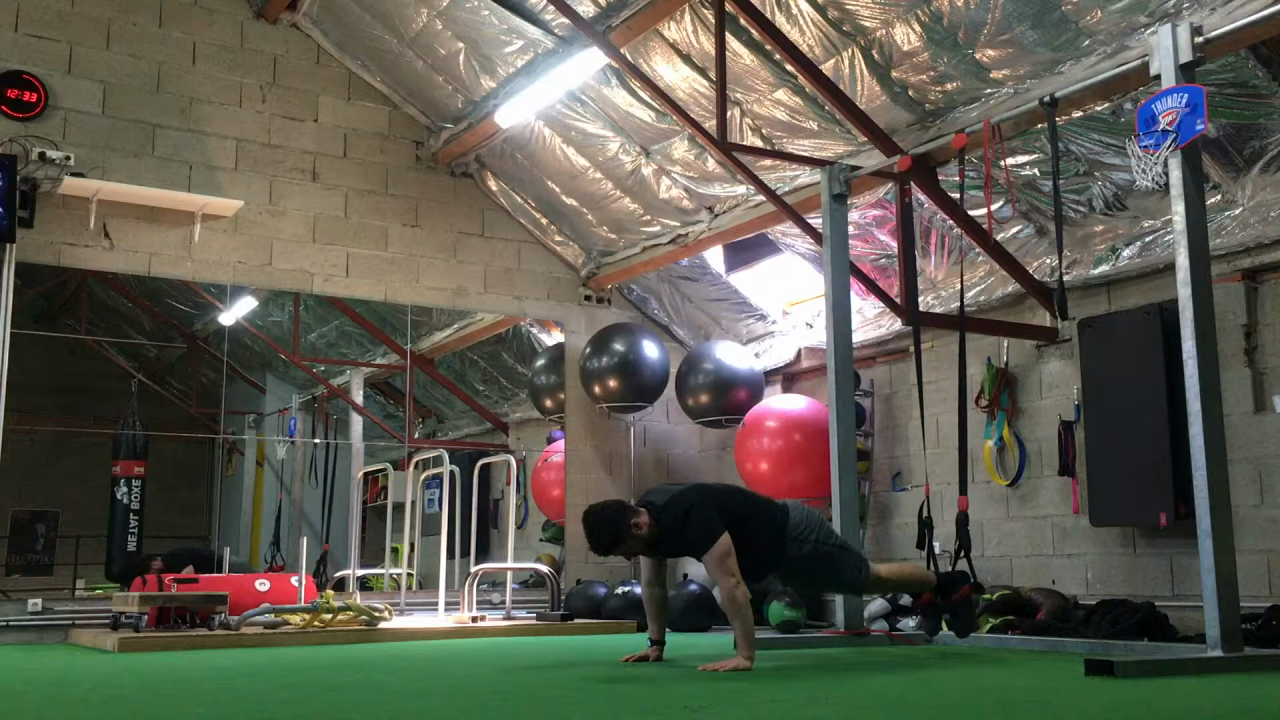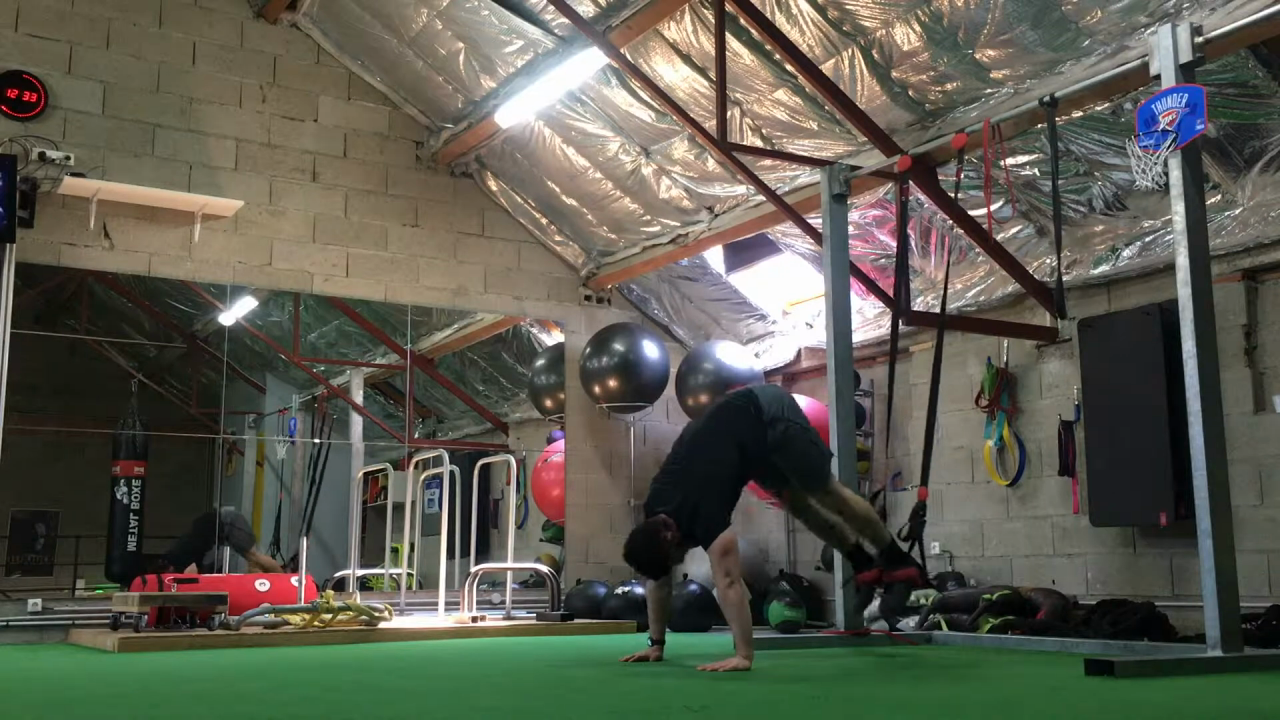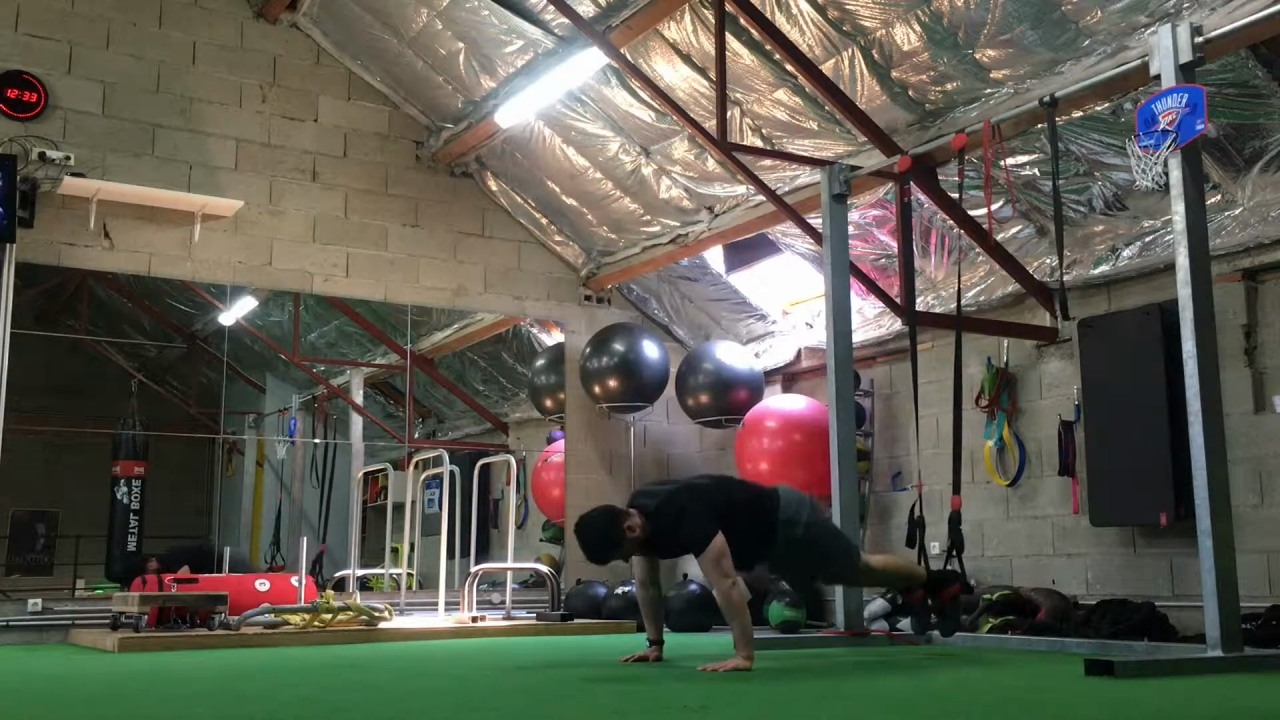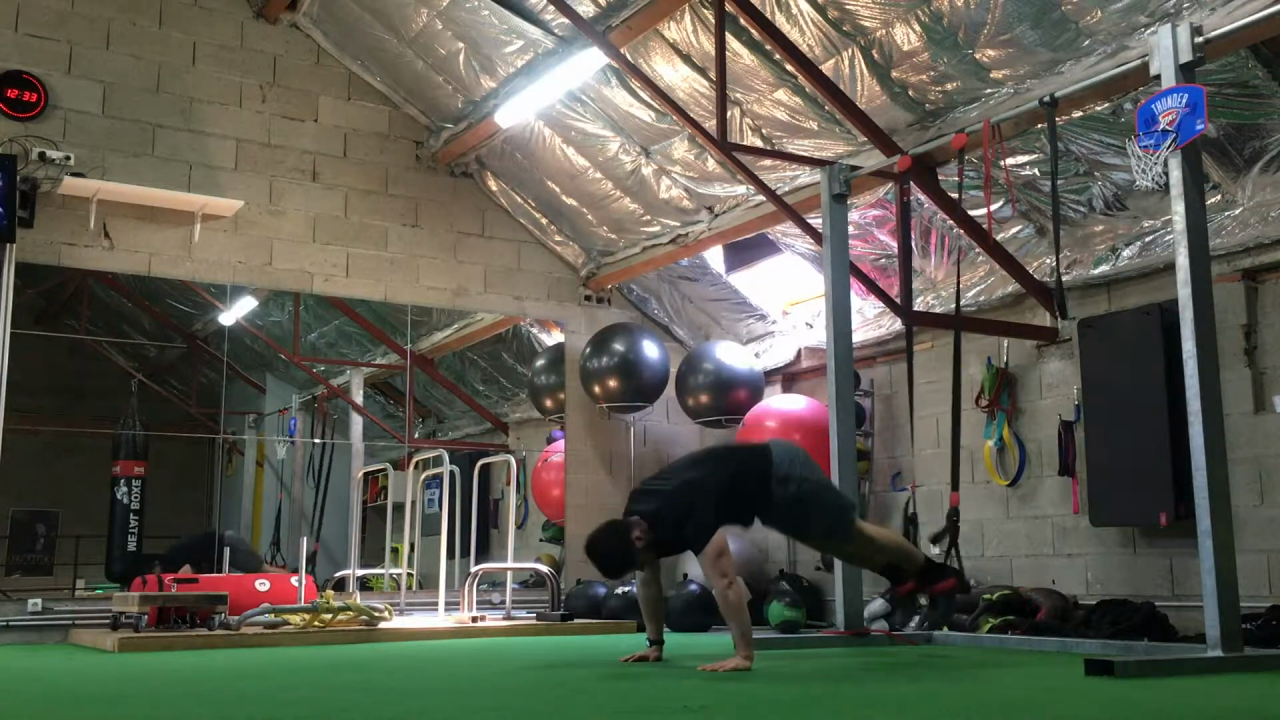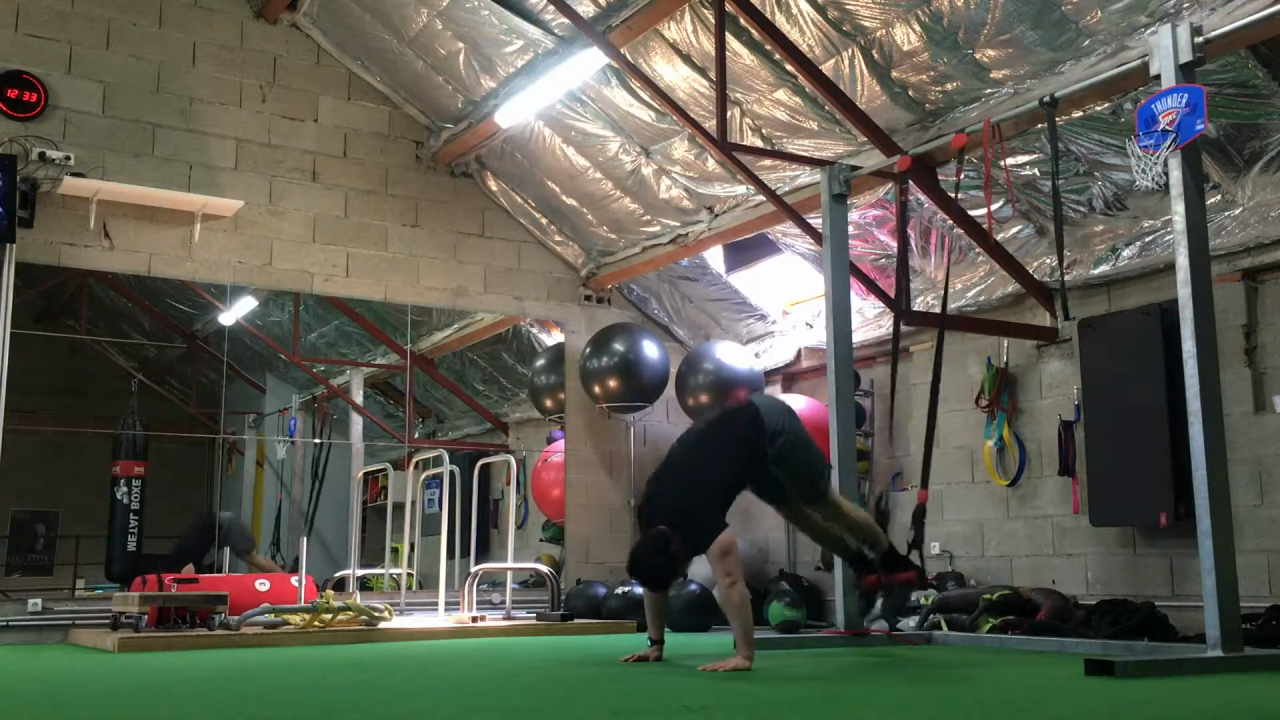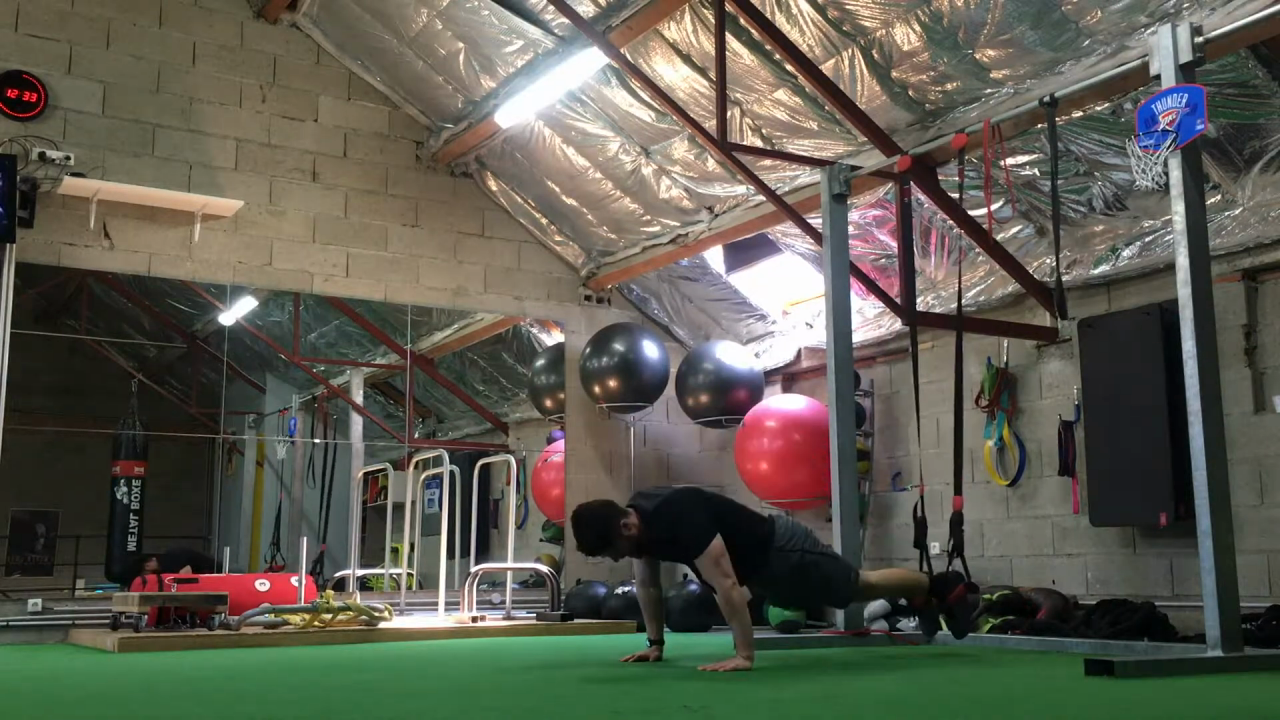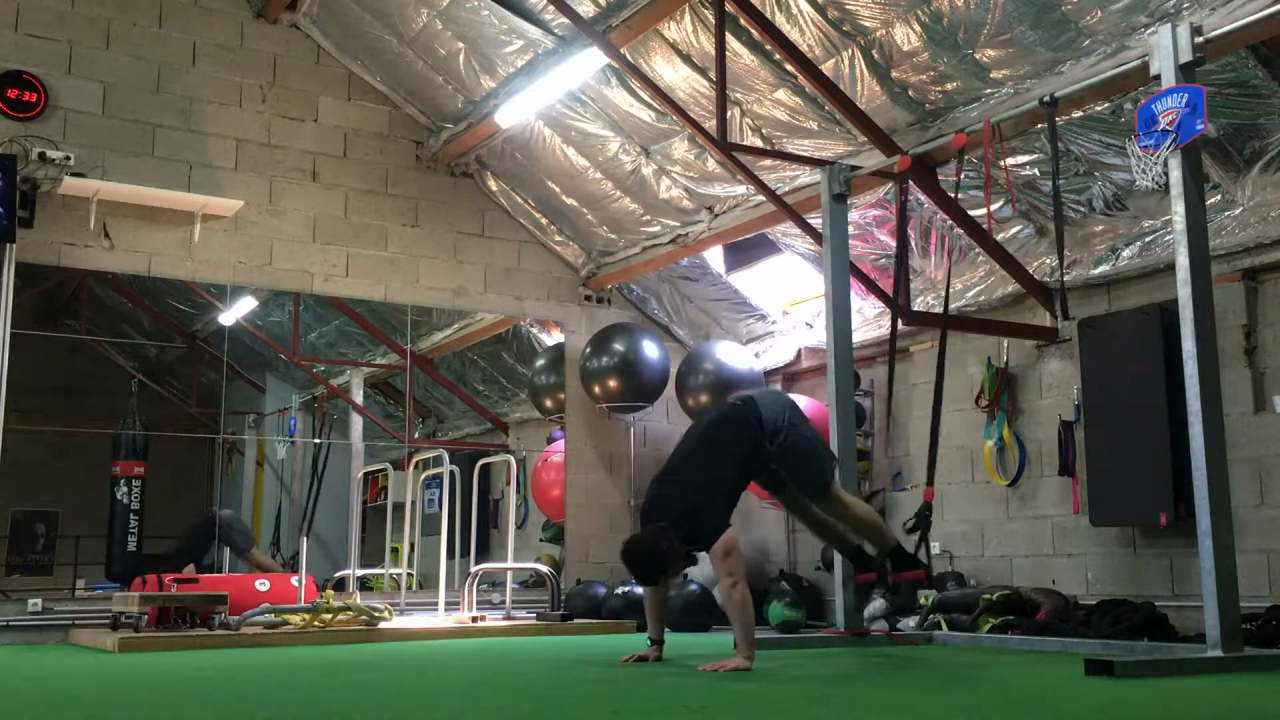
dt=0.7s
person 1, frame 1
left shoulder: (688, 512)
right shoulder: (647, 517)
left elbow: (731, 582)
right elbow: (653, 583)
left wrist: (745, 655)
right wrist: (656, 644)
left hip: (792, 536)
right hip: (774, 551)
left knee: (866, 579)
right knee: (862, 581)
left ankle: (949, 585)
right ankle: (925, 593)
person 1, frame 2
left shoulder: (699, 509)
right shoulder: (656, 510)
left elbow: (727, 582)
right elbow: (659, 582)
left wrist: (743, 656)
right wrist: (656, 645)
left hip: (769, 413)
right hip: (749, 424)
left knee: (827, 494)
right knee: (796, 502)
left ankle: (896, 559)
right ankle: (865, 563)
person 1, frame 3
left shoulder: (682, 514)
right shoulder: (639, 516)
left elbow: (727, 582)
right elbow: (648, 583)
left wrist: (743, 654)
right wrist: (655, 643)
left hip: (786, 520)
right hip: (766, 537)
left knee: (857, 568)
right knee: (843, 574)
left ankle: (940, 582)
right ankle: (913, 589)
person 1, frame 4
left shoulder: (683, 511)
right shoulder: (637, 516)
left elbow: (725, 582)
right elbow: (648, 581)
left wrist: (743, 654)
right wrist: (655, 643)
left hip: (781, 470)
right hip: (764, 484)
left knee: (849, 534)
right knee: (823, 540)
left ankle: (936, 574)
right ankle: (901, 575)
person 1, frame 5
left shoulder: (697, 516)
right shoulder: (653, 515)
left elbow: (728, 582)
right elbow: (654, 582)
left wrist: (743, 656)
right wrist: (656, 644)
left hip: (769, 426)
right hip: (746, 430)
left knee: (825, 506)
right knee: (796, 511)
left ankle: (895, 564)
right ankle: (866, 567)
person 1, frame 6
left shoulder: (679, 515)
right shoulder: (639, 517)
left elbow: (726, 583)
right elbow: (647, 583)
left wrist: (744, 655)
right wrist: (655, 644)
left hip: (780, 549)
right hip: (763, 565)
left knee: (855, 587)
right knee: (841, 589)
left ankle: (945, 586)
right ankle: (918, 594)
person 1, frame 7
left shoulder: (698, 513)
right shoulder: (655, 514)
left elbow: (732, 581)
right elbow: (654, 580)
left wrist: (744, 654)
right wrist: (655, 642)
left hip: (770, 419)
right hip: (744, 415)
left knee: (829, 499)
right knee: (797, 504)
left ankle: (902, 561)
